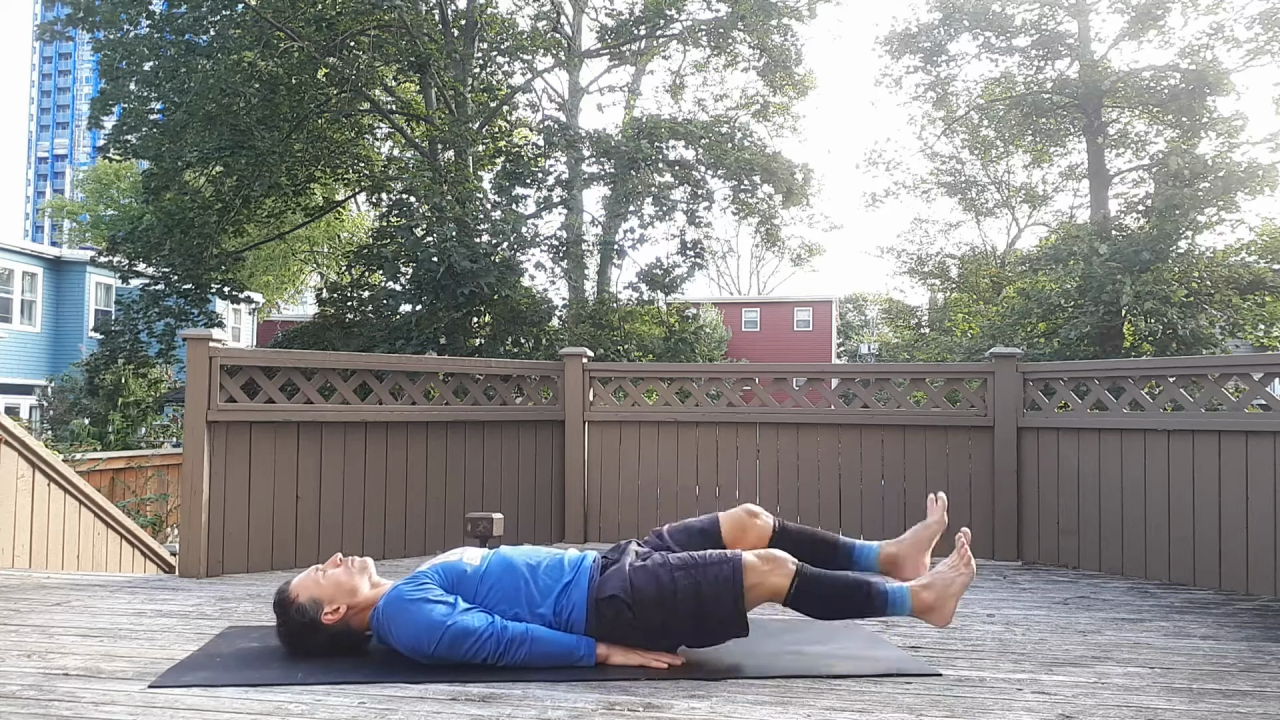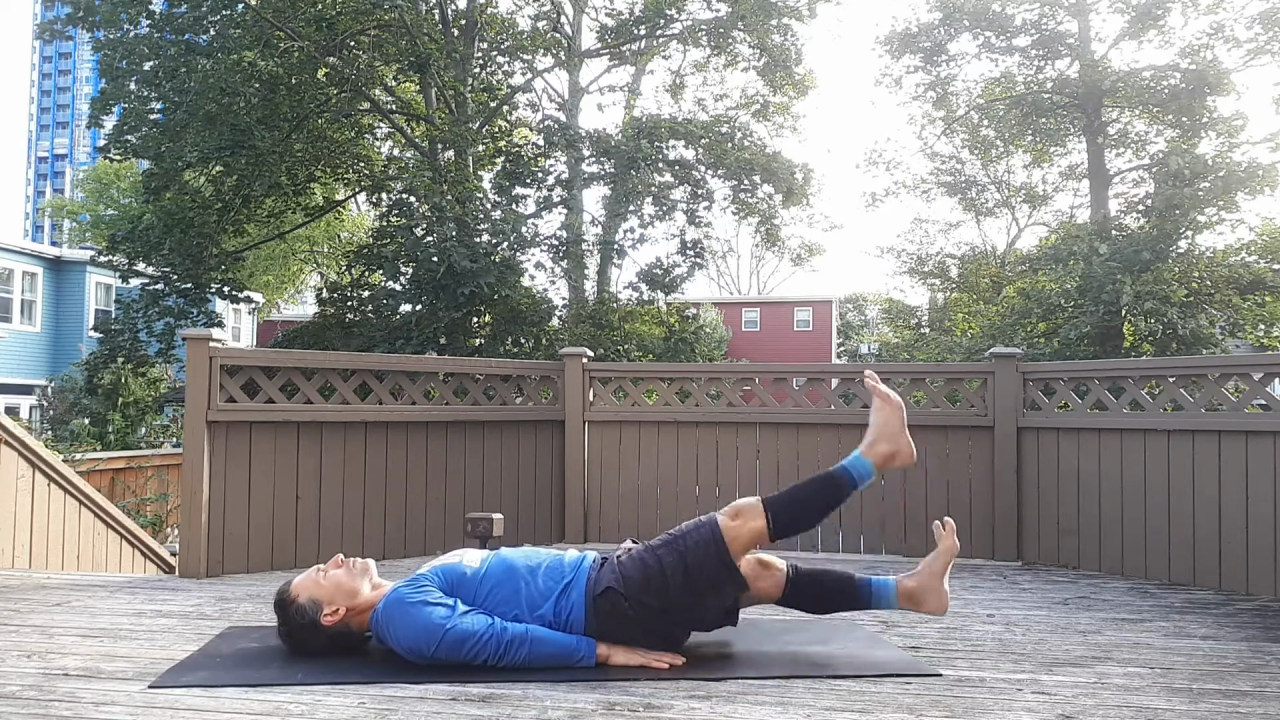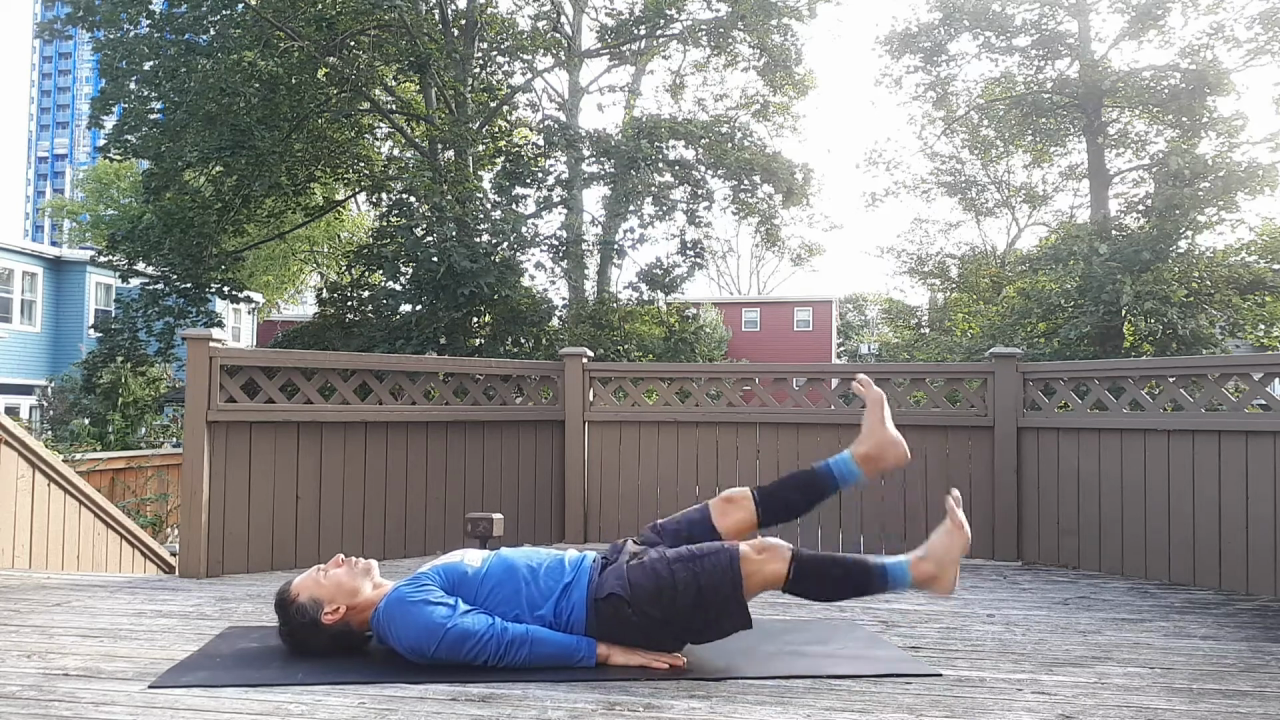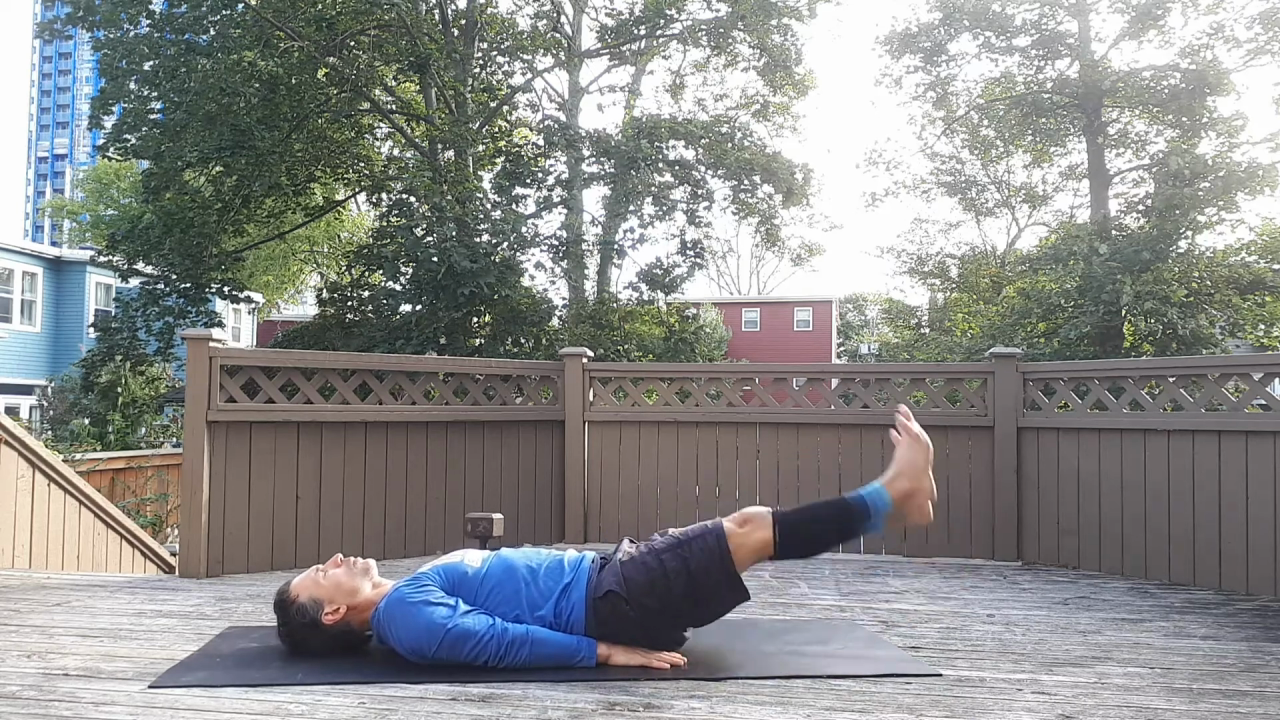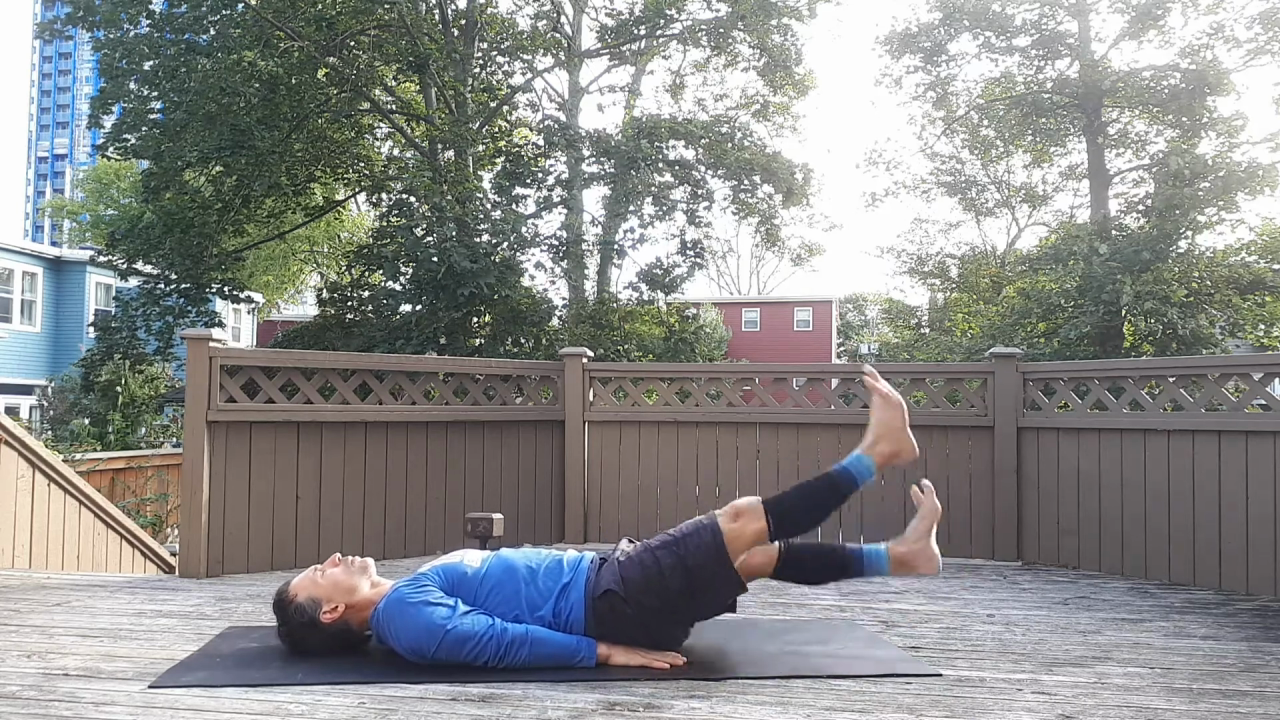
dt=0.3s
person 1, frame 1
left shoulder: (408, 592)
right shoulder: (404, 616)
right elbow: (500, 639)
right wrist: (607, 650)
left hip: (609, 569)
right hip: (613, 603)
left knee: (752, 524)
right knee: (771, 569)
left ankle: (888, 557)
right ankle: (916, 596)
person 1, frame 2
left shoulder: (410, 592)
right shoulder: (405, 619)
right elbow: (503, 640)
right wrist: (609, 649)
left hip: (605, 573)
right hip: (613, 602)
left knee: (762, 571)
right knee: (746, 519)
left ankle: (906, 590)
right ankle: (873, 455)
person 1, frame 3
left shoulder: (410, 592)
right shoulder: (405, 617)
right elbow: (499, 643)
right wrist: (610, 651)
left hip: (604, 571)
right hip: (609, 606)
left knee: (736, 506)
right knee: (765, 558)
left ankle: (866, 457)
right ankle: (915, 570)
person 1, frame 4
left shoulder: (405, 594)
right shoulder: (403, 617)
right elbow: (499, 642)
right wrist: (606, 651)
left hip: (601, 574)
right hip: (607, 604)
left knee: (745, 529)
right knee: (750, 528)
left ankle: (891, 499)
right ankle: (889, 495)
person 1, frame 5
left shoulder: (412, 588)
right shoulder: (405, 619)
right elbow: (502, 640)
right wrist: (606, 650)
left hip: (603, 571)
right hip: (609, 601)
left knee: (761, 549)
right knee: (746, 520)
left ankle: (898, 555)
right ankle: (875, 454)
